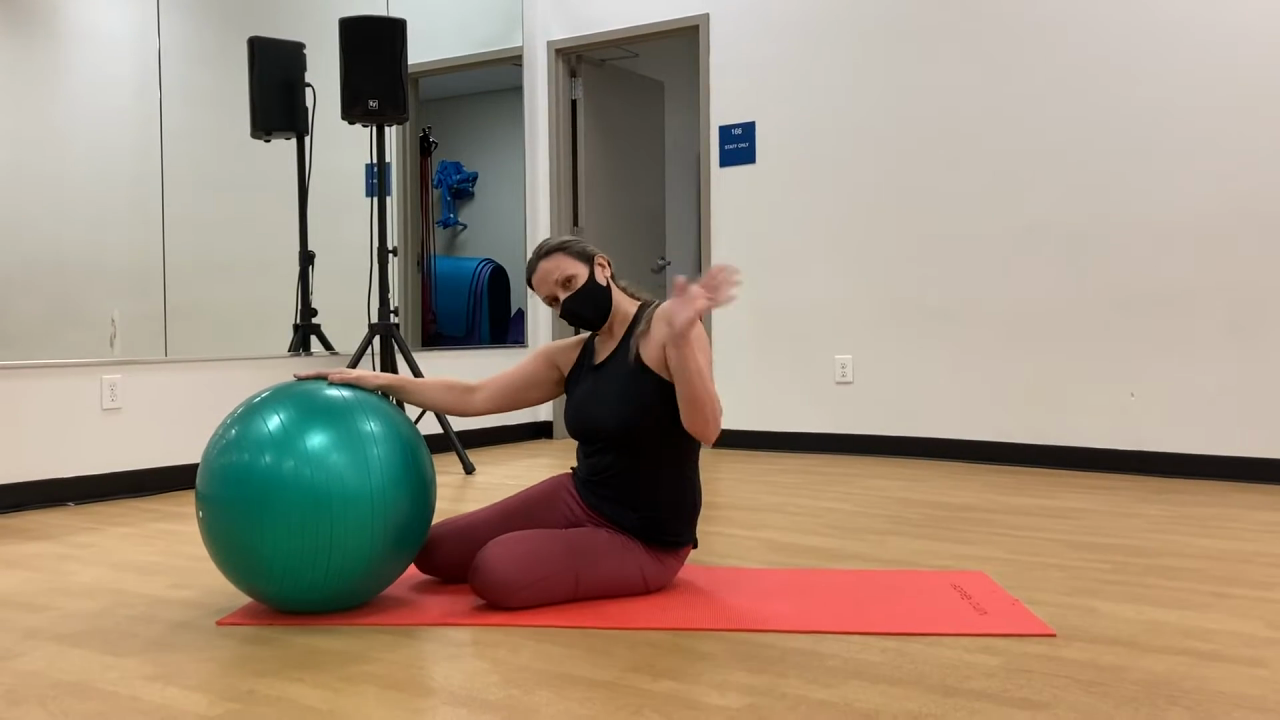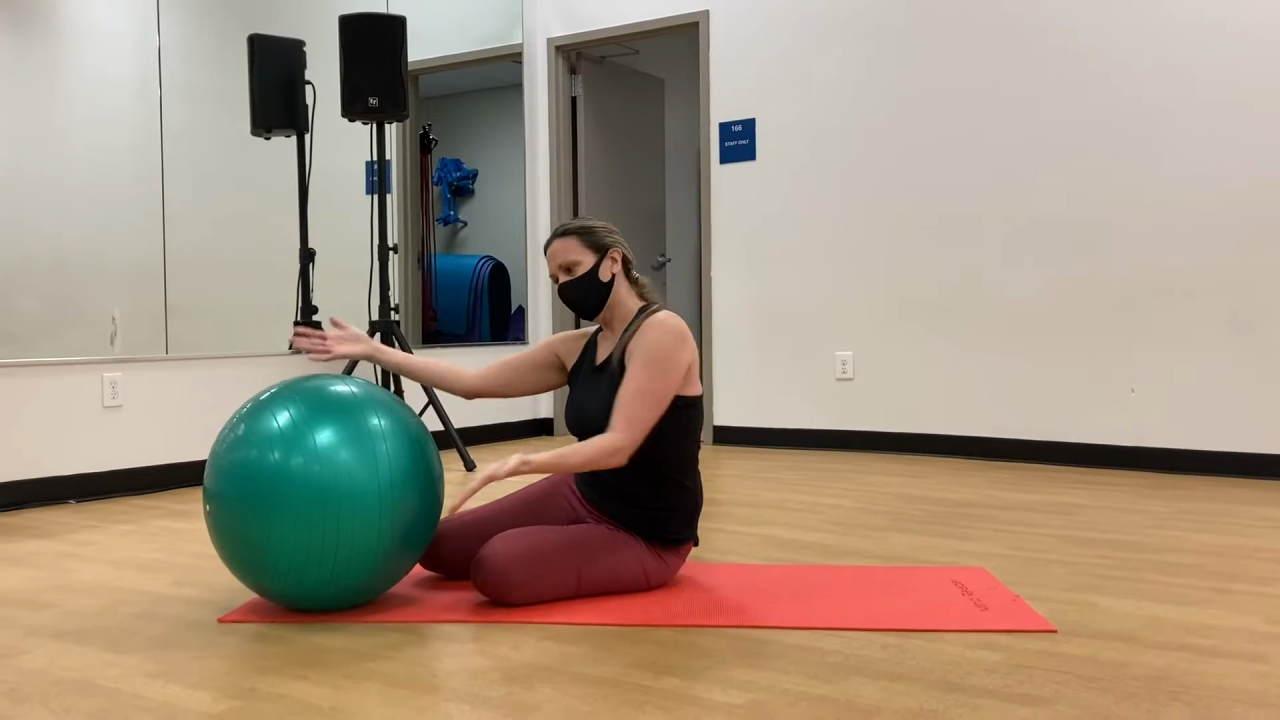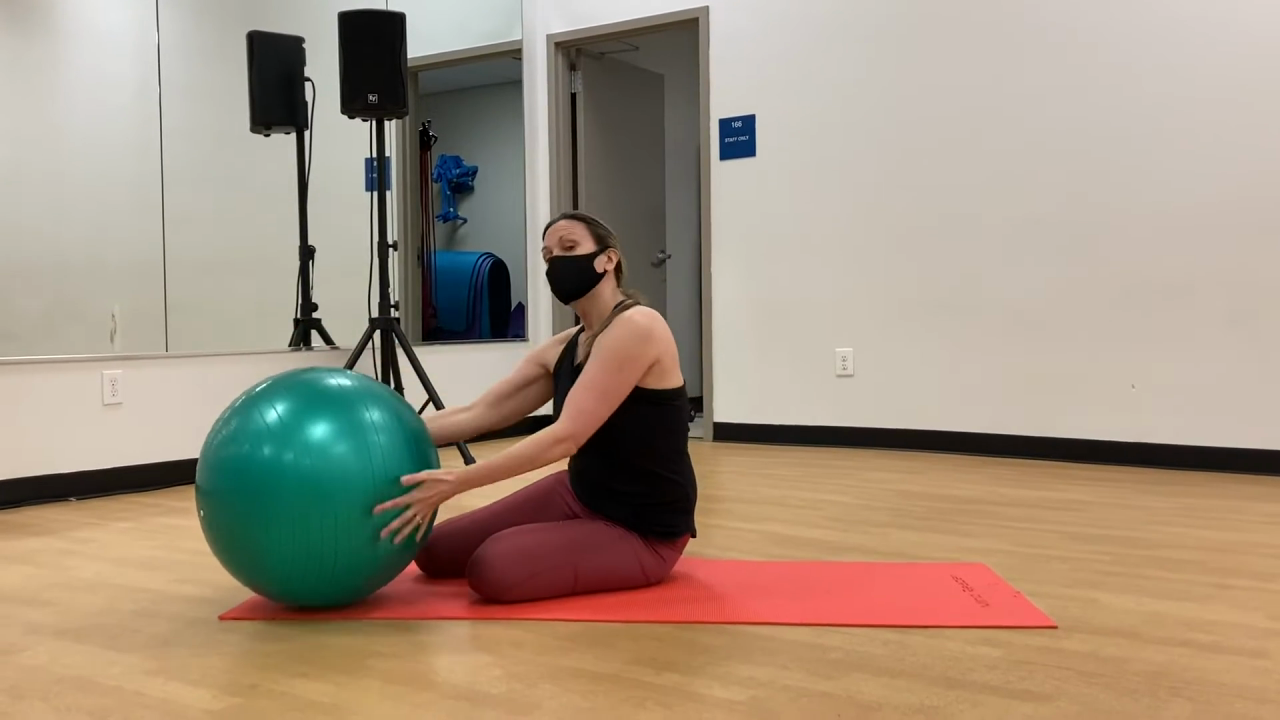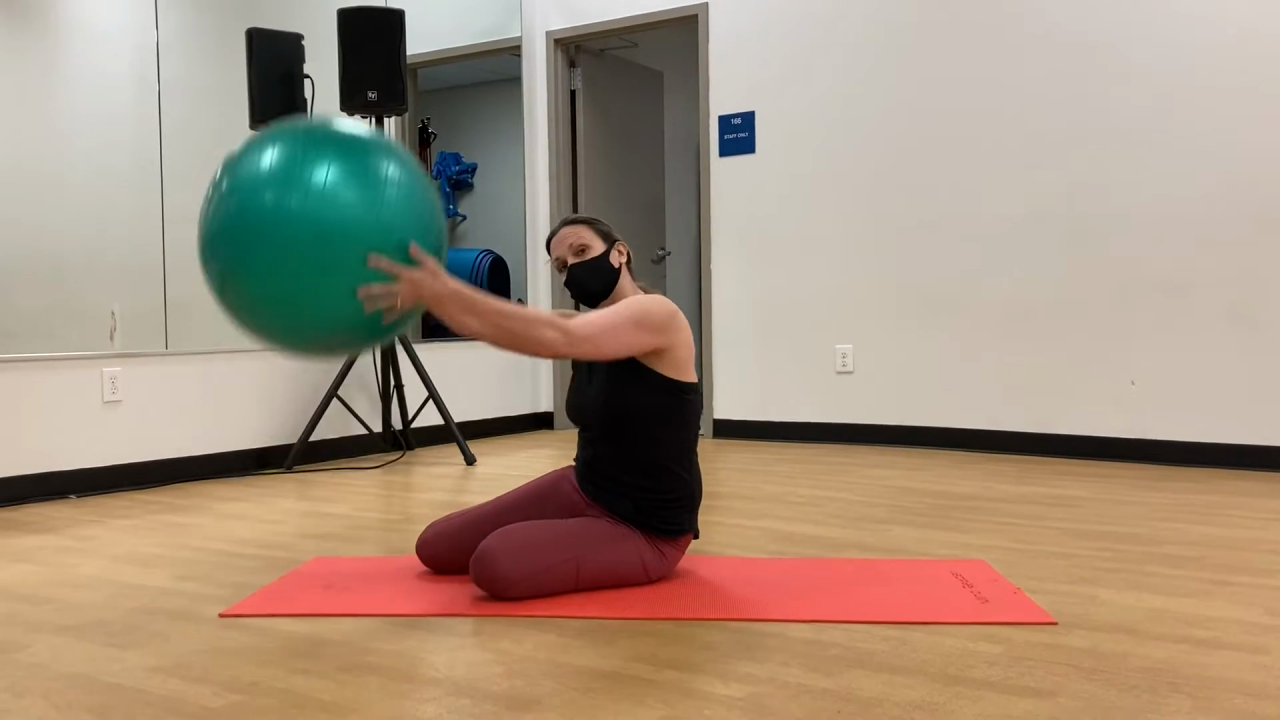
dt=0.4s
person 1, frame 1
left shoulder: (667, 322)
right shoulder: (567, 355)
left elbow: (705, 430)
right elbow: (475, 398)
left wrist: (681, 344)
right wrist: (379, 380)
left hip: (646, 540)
right hip: (578, 500)
left knee: (496, 573)
right knee: (435, 553)
left ankle: (626, 574)
right ankle: (579, 554)
person 1, frame 2
left shoulder: (663, 332)
right shoulder: (576, 348)
left elbow: (617, 448)
right elbow: (474, 382)
left wrist: (522, 462)
right wrist: (372, 350)
left hip: (646, 537)
right hip: (584, 498)
left knee: (497, 570)
right knee: (437, 549)
right ankle: (572, 550)
person 1, frame 3
left shoulder: (635, 328)
right shoulder: (562, 349)
left elbow: (565, 436)
right elbow: (478, 415)
left wrist: (456, 482)
left hip: (642, 533)
left knee: (492, 570)
right knee: (434, 554)
left ankle: (629, 567)
right ankle: (575, 549)
person 1, frame 4
left shoulder: (657, 316)
right shoulder: (585, 334)
left elbow: (560, 336)
right elbow: (482, 324)
left wrist: (449, 291)
right wrist: (428, 290)
left hip: (645, 531)
right hip: (583, 492)
left knee: (495, 566)
right knee: (436, 548)
left ankle: (637, 566)
right ankle: (577, 544)
